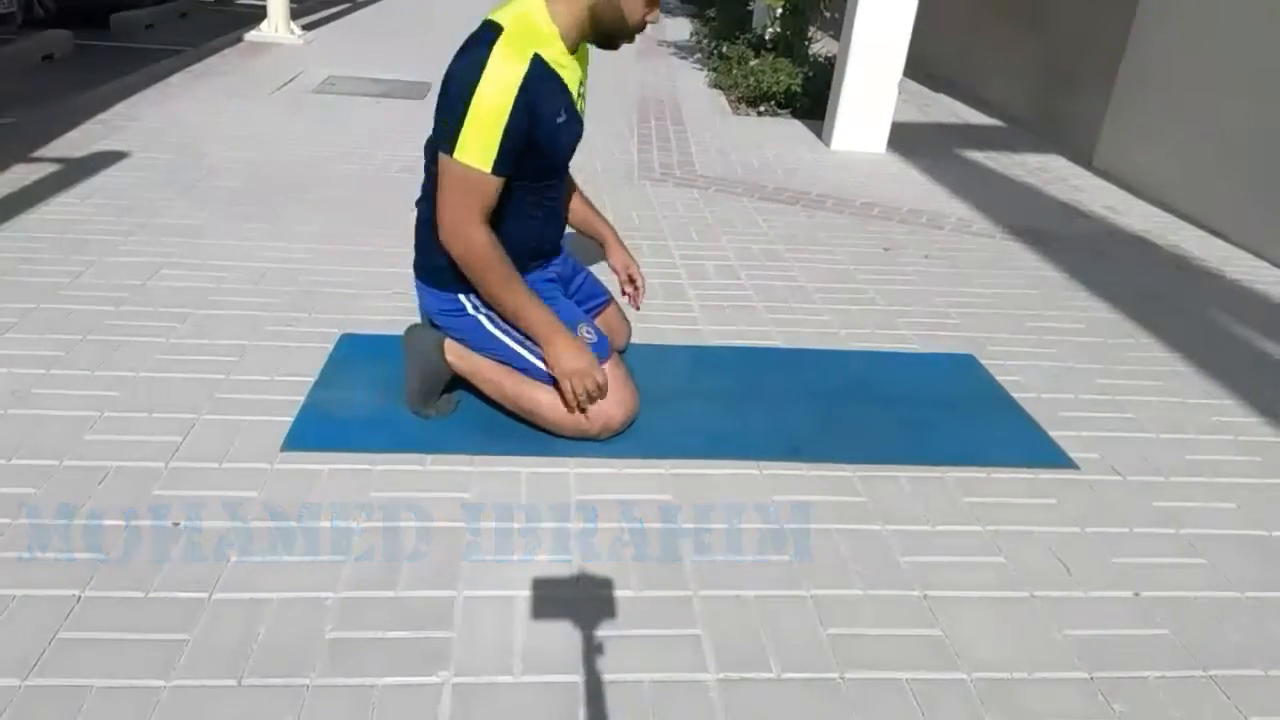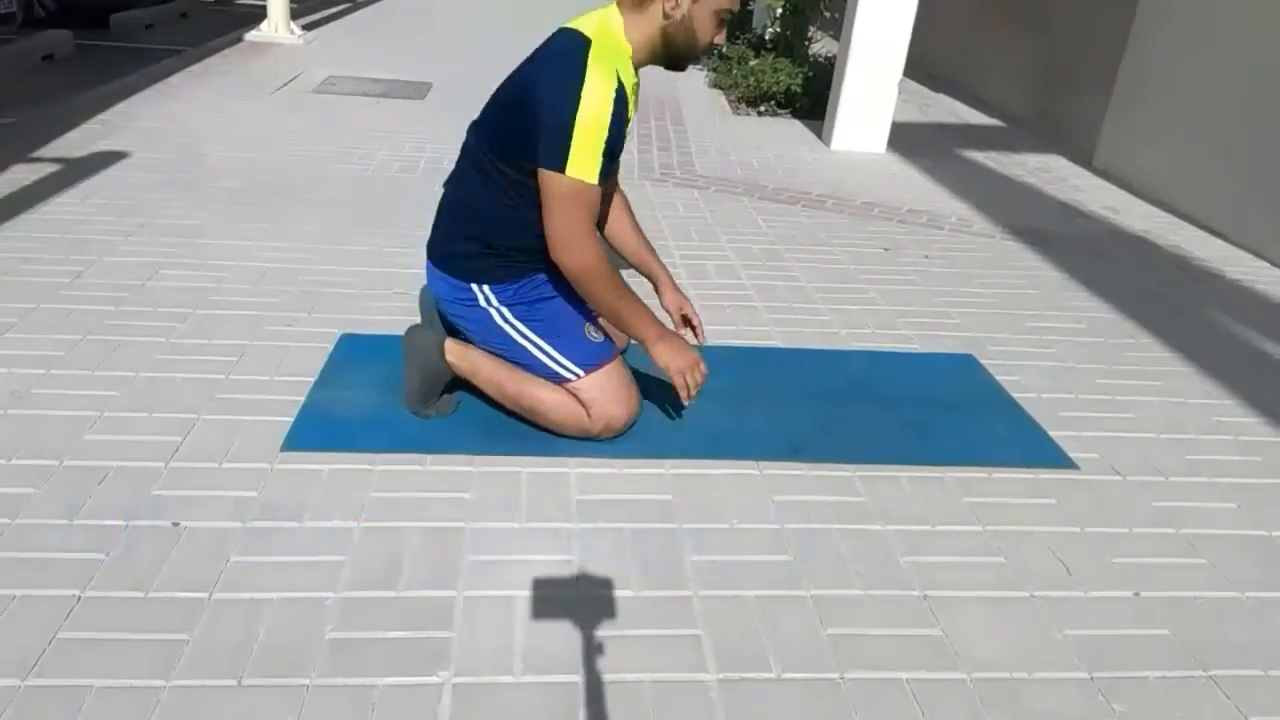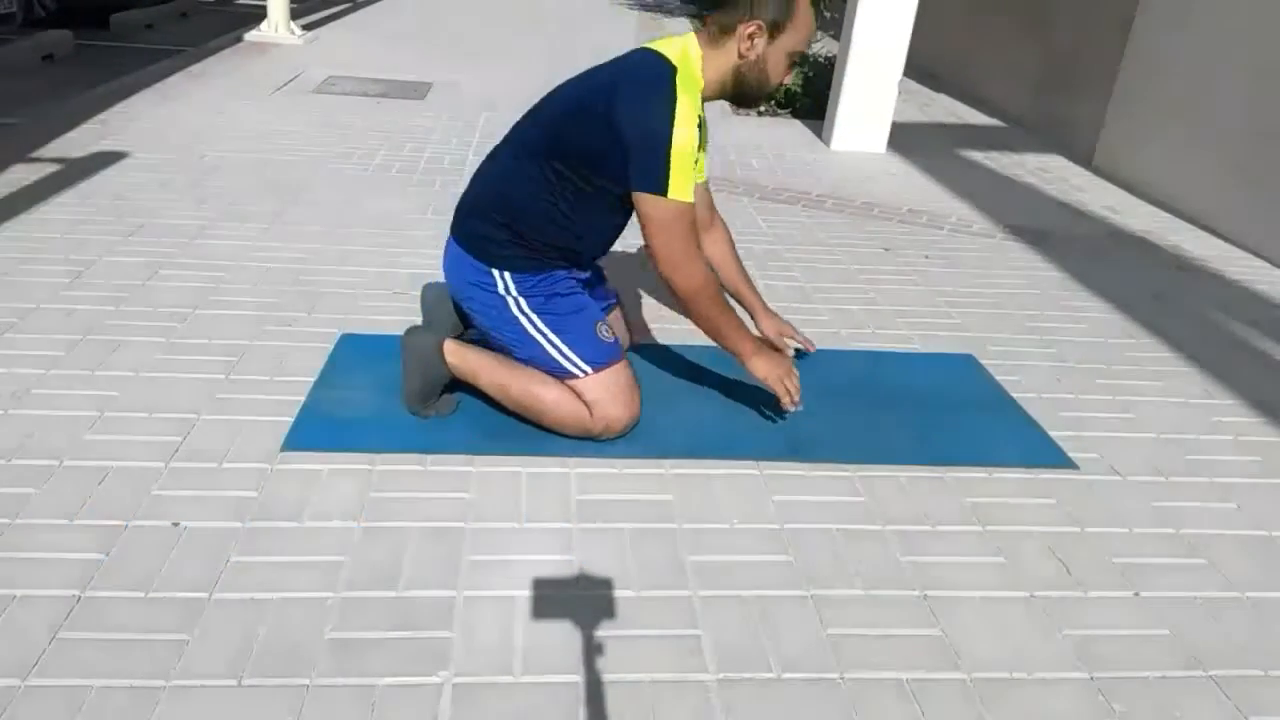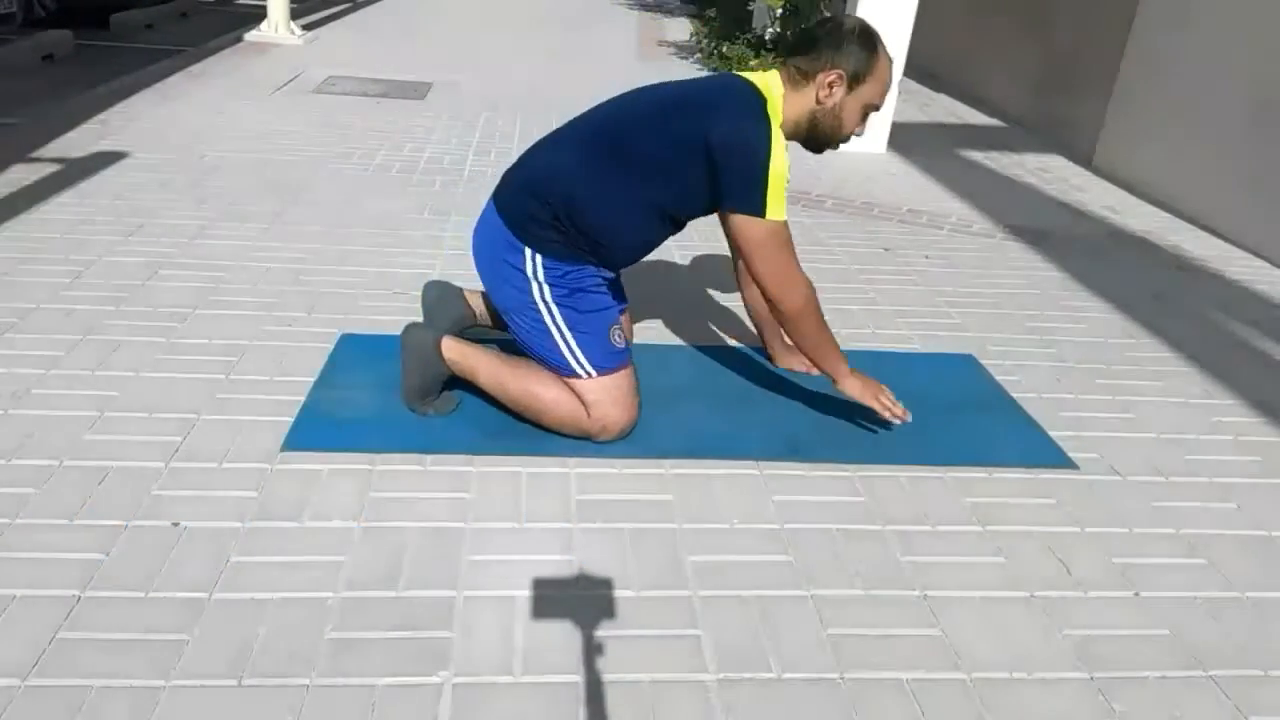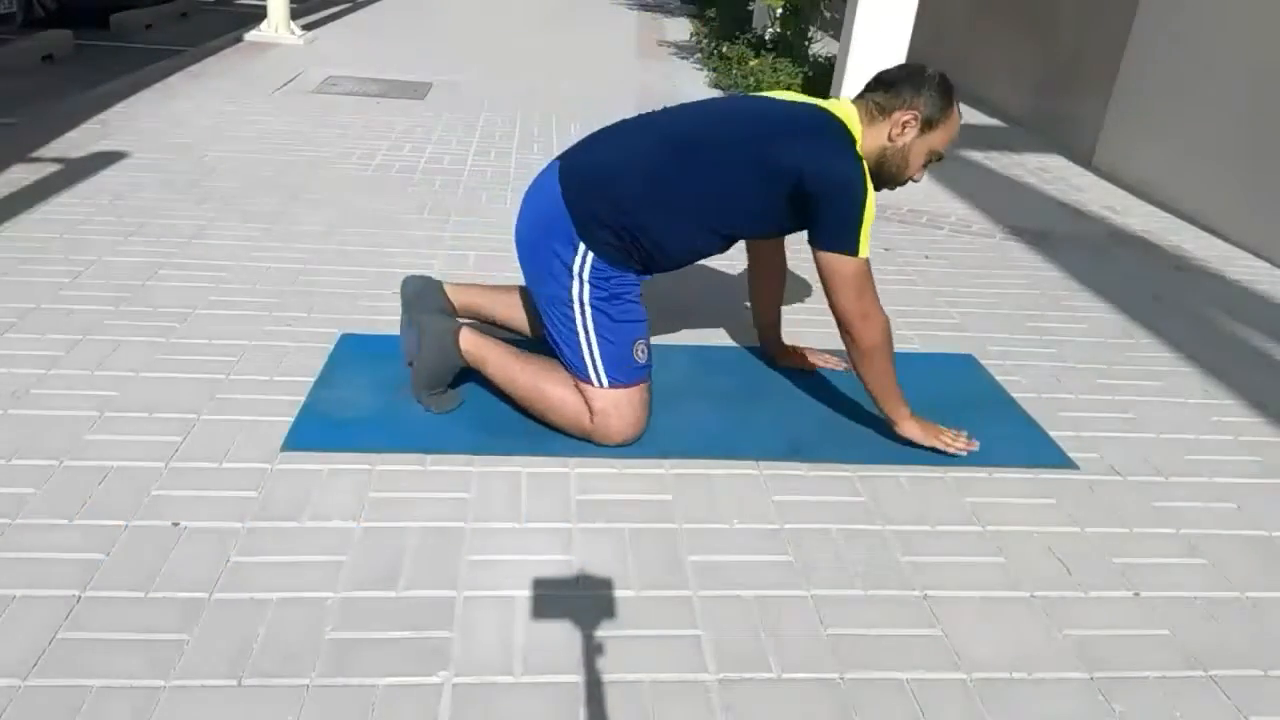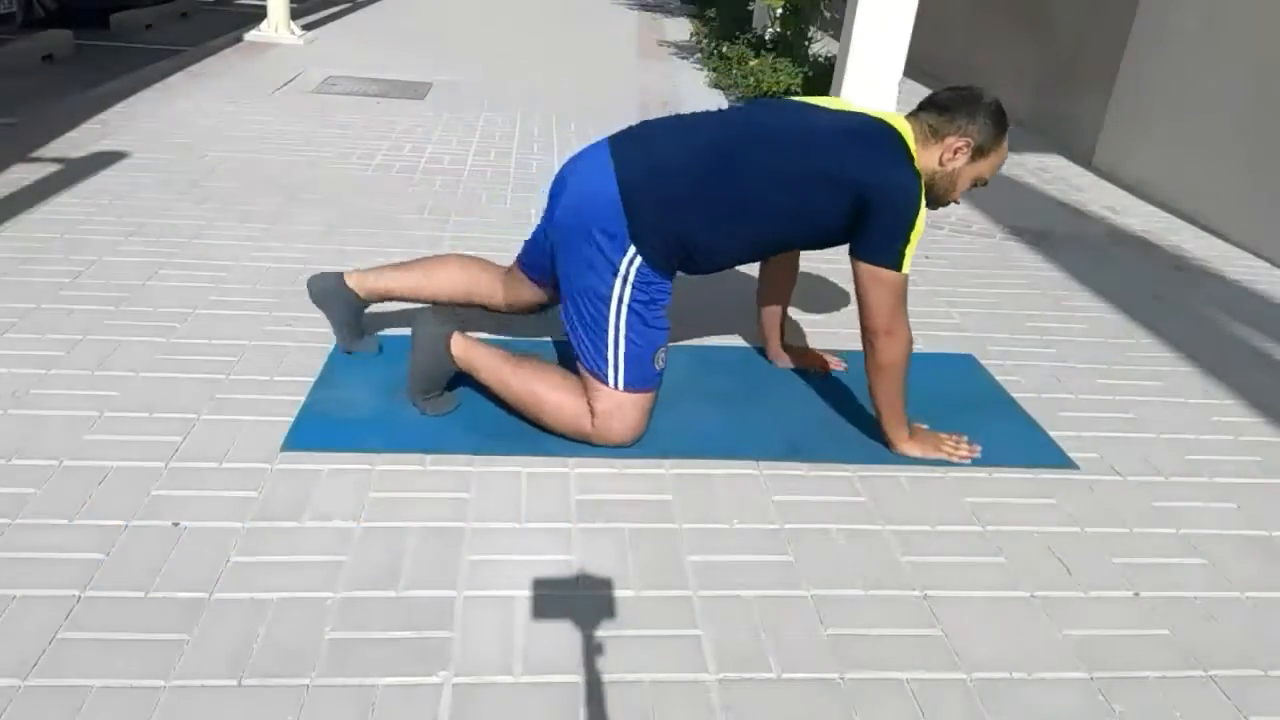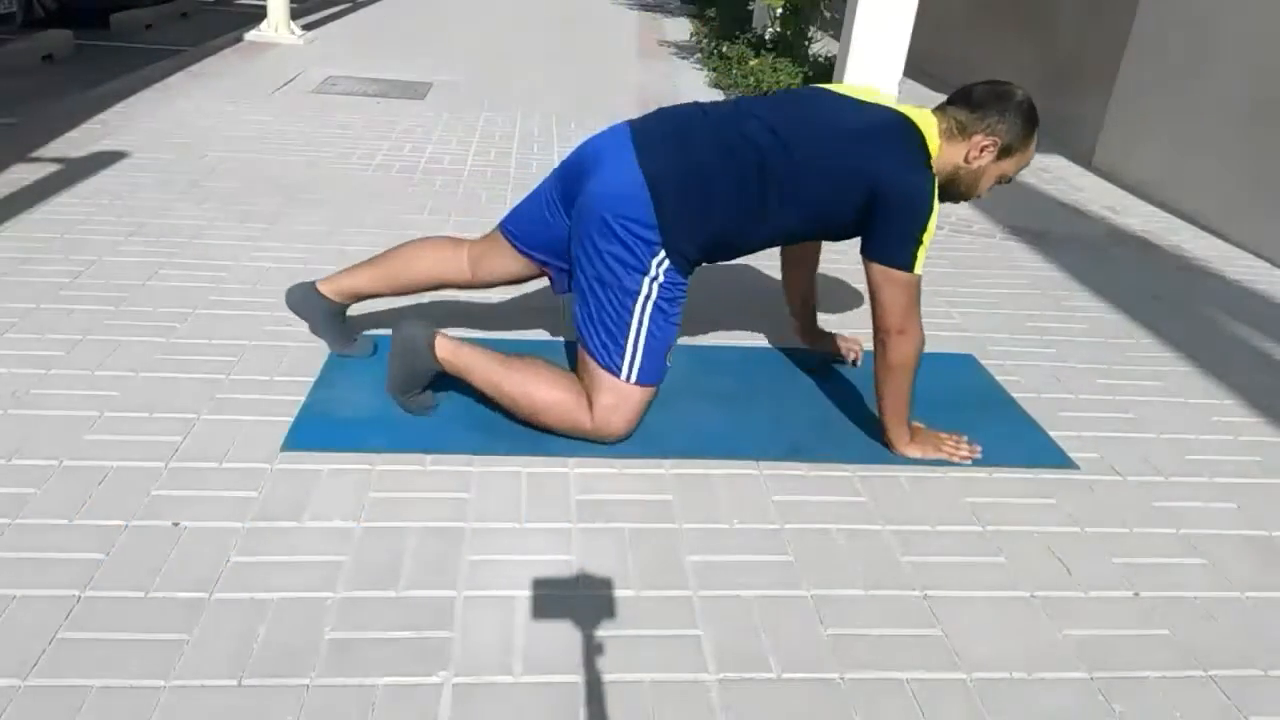
dt=0.2s
person 1, frame 1
left shoulder: (564, 47)
right shoulder: (505, 65)
right elbow: (459, 228)
left wrist: (609, 239)
right wrist: (551, 338)
right hip: (473, 282)
left knee: (614, 335)
right knee: (612, 407)
left ankle: (451, 328)
right ankle: (450, 353)
person 1, frame 2
left shoulder: (613, 60)
right shoulder: (585, 78)
left elbow: (606, 200)
right elbow: (572, 246)
left wrist: (666, 285)
right wrist: (657, 339)
left hip: (525, 254)
right hip: (485, 275)
left knee: (610, 336)
right knee: (612, 409)
left ankle: (457, 318)
right ankle: (448, 353)
person 1, frame 3
left shoulder: (677, 83)
right shoulder: (660, 103)
left elbow: (706, 227)
right elbow: (678, 267)
left wrist: (762, 315)
right wrist: (752, 354)
left hip: (534, 246)
right hip: (501, 263)
left knee: (612, 335)
right knee: (613, 411)
left ankle: (465, 308)
right ankle: (447, 353)
person 1, frame 4
left shoulder: (744, 106)
right shoulder: (749, 131)
left elbow: (748, 247)
right elbow: (782, 285)
left wrist: (774, 338)
right wrist: (843, 376)
left hip: (538, 228)
right hip: (530, 243)
left knee: (614, 337)
right knee: (608, 416)
left ankle: (465, 306)
right ankle: (448, 349)
person 1, frame 5
left shoulder: (812, 128)
right shoulder: (838, 166)
left elbow: (763, 244)
right elbow: (859, 318)
left wrist: (774, 344)
right wrist: (901, 418)
left hip: (567, 196)
right hip: (579, 231)
left knee: (580, 322)
right knee: (615, 421)
left ankle: (442, 302)
right ankle: (461, 344)
person 1, frame 6
left shoulder: (853, 133)
right shoulder: (895, 184)
left elbow: (780, 234)
right elbow: (885, 331)
left wrist: (775, 348)
right wrist: (899, 433)
left hip: (605, 168)
right hip: (623, 227)
left knee: (515, 290)
right knee: (614, 421)
left ankle: (346, 288)
right ankle: (454, 350)
person 1, frame 7
left shoulder: (875, 123)
right shoulder: (908, 180)
right elbow: (897, 330)
left wrist: (807, 328)
right wrist: (900, 434)
left hip: (619, 153)
right hip: (642, 219)
left knee: (480, 259)
right knee: (605, 414)
left ankle: (323, 295)
right ankle: (436, 350)
